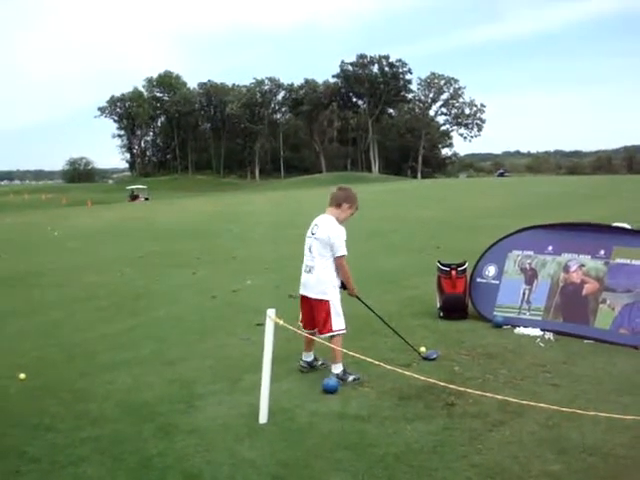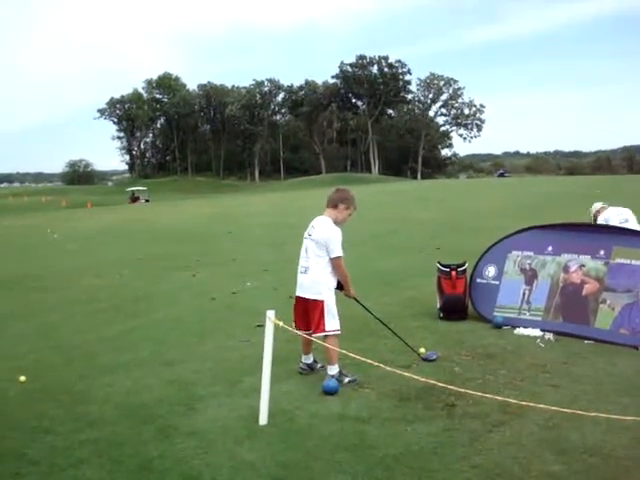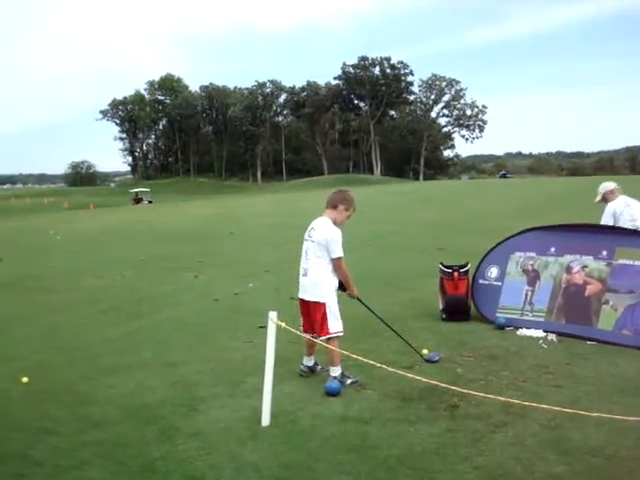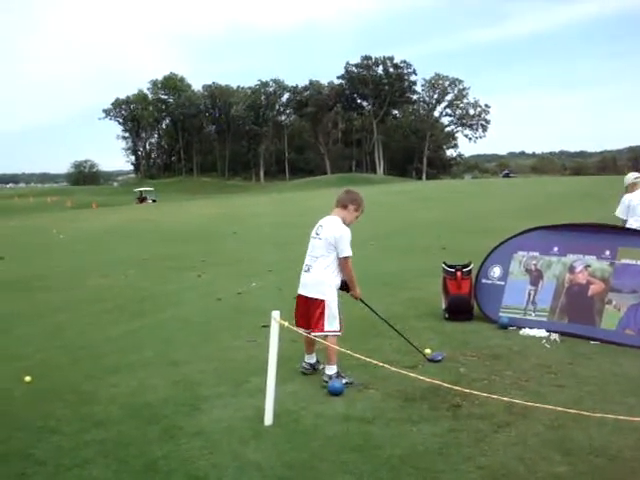
dt=0.4s
person 1, frame 1
left shoulder: (316, 222)
right shoulder: (336, 229)
right elbow: (340, 264)
left wrist: (345, 284)
right wrist: (351, 287)
left hip: (309, 284)
right hip: (324, 288)
left knee: (311, 326)
right knee: (335, 330)
left ankle: (307, 359)
right ankle: (338, 371)
person 1, frame 2
left shoulder: (314, 224)
right shoulder: (332, 231)
right elbow: (338, 265)
left wrist: (342, 284)
right wrist: (348, 288)
left hip: (304, 286)
right hip: (320, 288)
left knee: (306, 329)
right knee: (330, 331)
left ankle: (307, 362)
right ankle: (333, 372)
person 1, frame 3
left shoulder: (314, 225)
right shoulder: (332, 231)
right elbow: (339, 266)
left wrist: (342, 282)
right wrist: (350, 287)
left hip: (307, 287)
right hip: (322, 290)
left knee: (313, 330)
right knee: (332, 333)
left ankle: (308, 364)
right ankle: (336, 374)
person 1, frame 4
left shoulder: (321, 224)
right shoulder: (342, 230)
right elbow: (345, 265)
left wrist: (344, 282)
right wrist: (354, 288)
left hip: (307, 284)
right hip: (323, 288)
left knee: (309, 327)
right knee: (330, 330)
left ankle: (309, 362)
right ankle: (331, 372)
